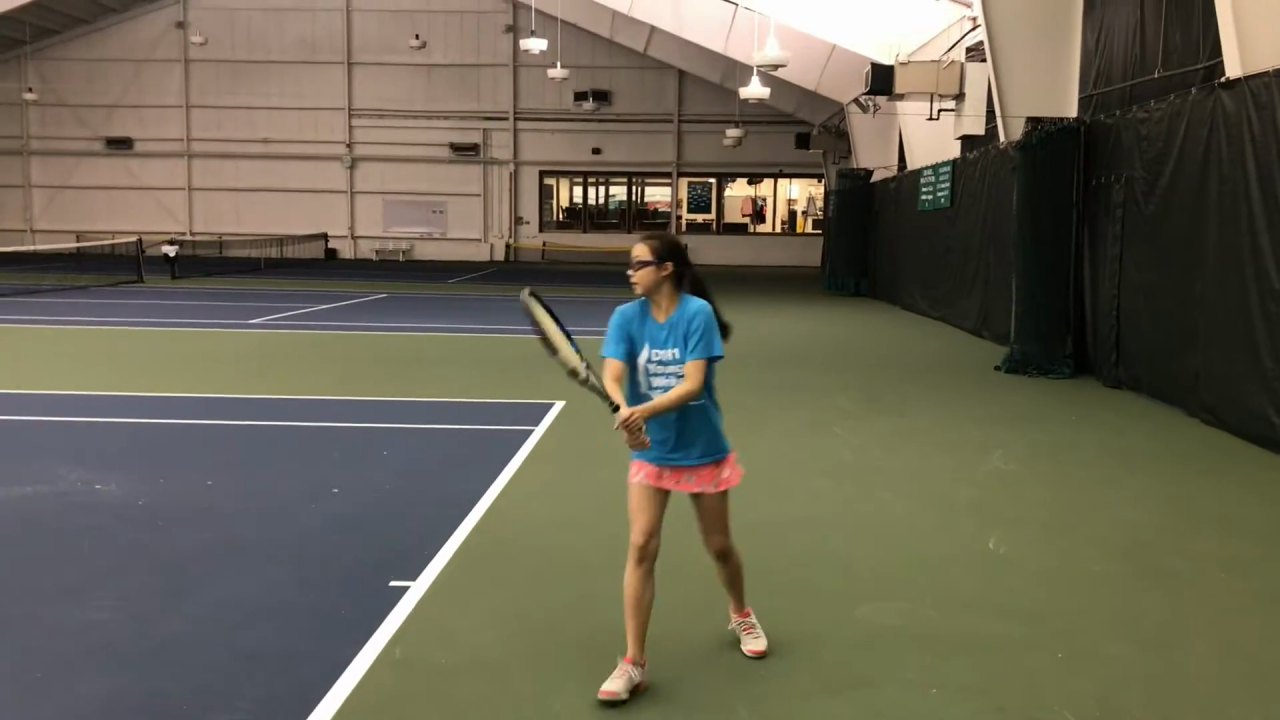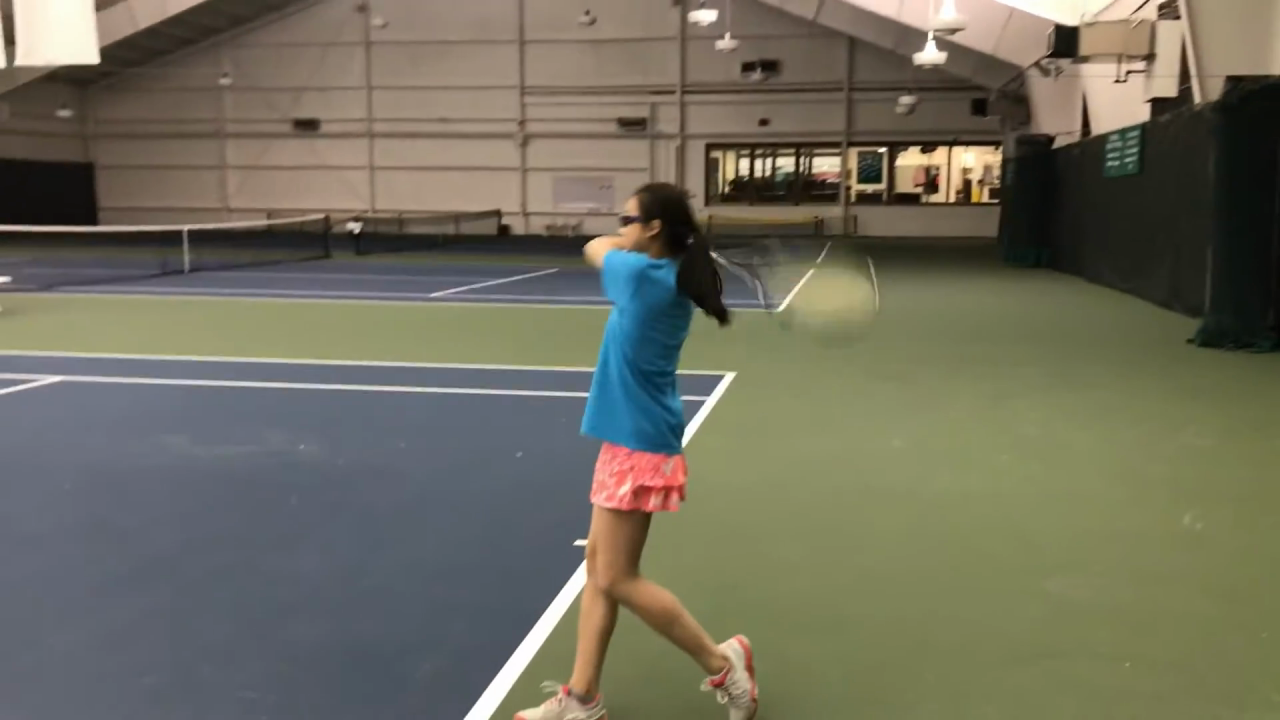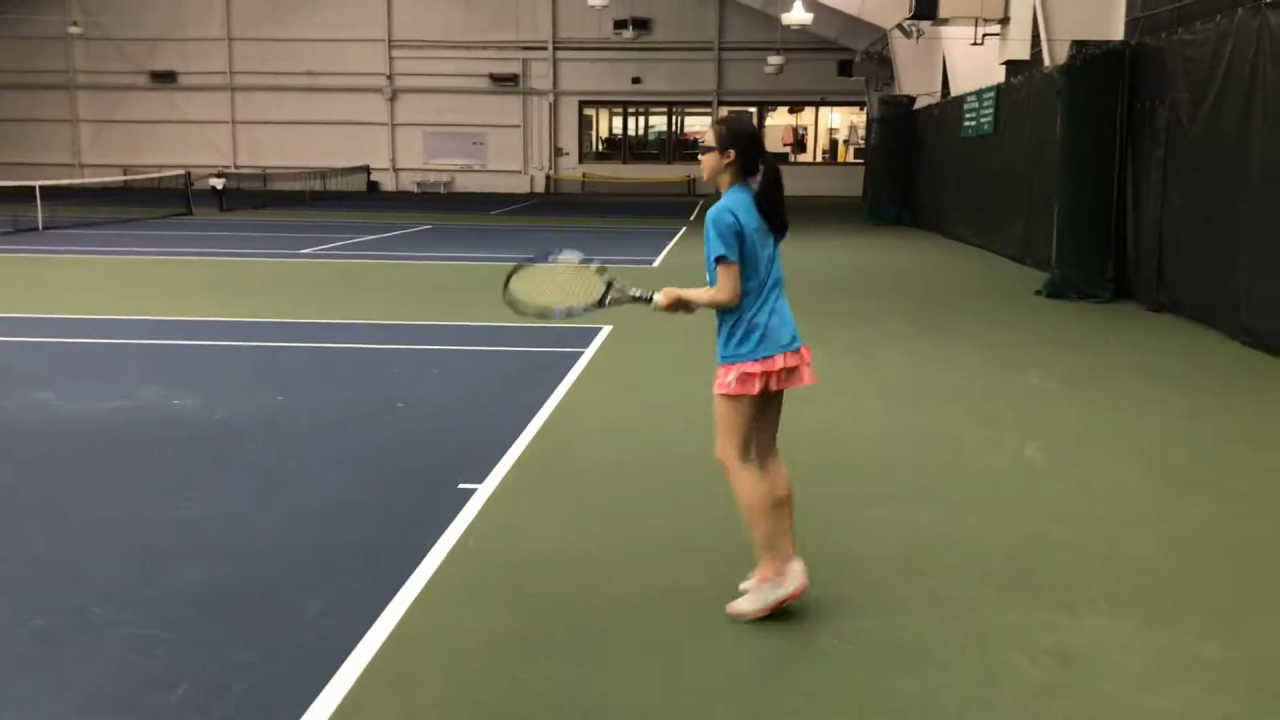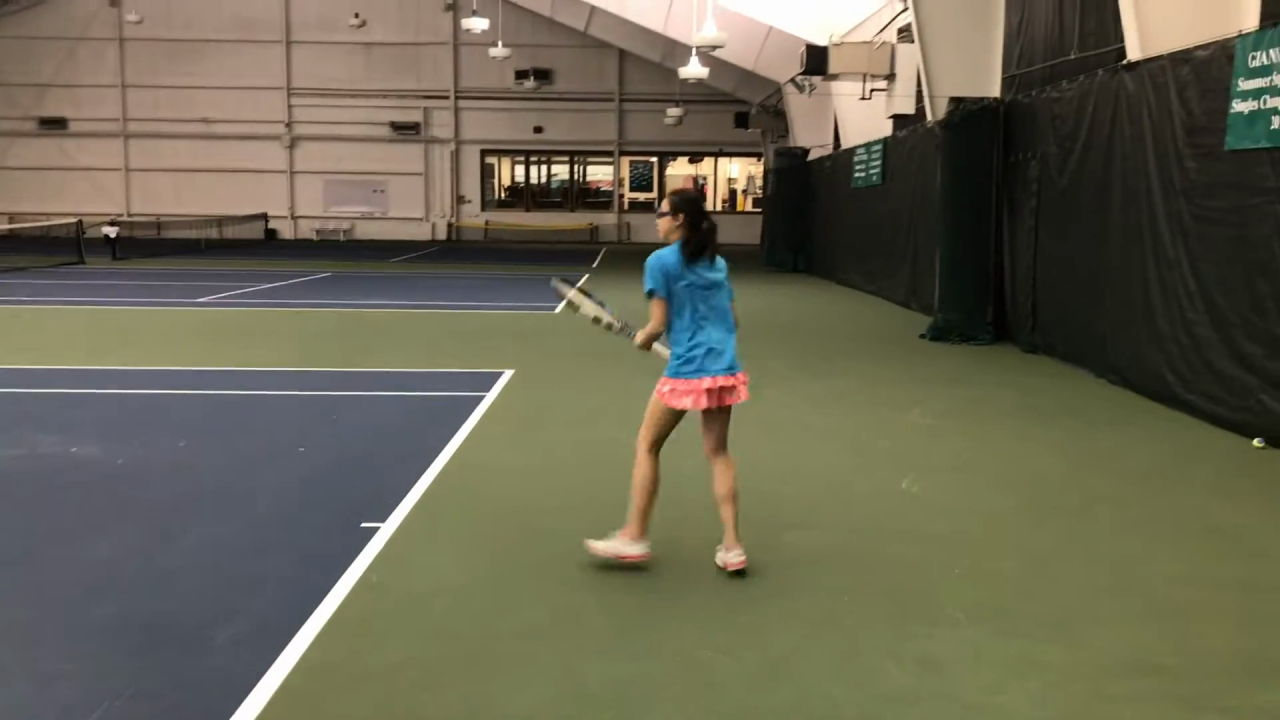
dt=1s
person 1, frame 1
left shoulder: (698, 313)
right shoulder: (626, 317)
left elbow: (694, 383)
right elbow: (612, 377)
left wrist: (647, 410)
right wrist: (624, 412)
left hip: (701, 451)
right hip: (649, 454)
left knee: (720, 548)
right knee: (641, 548)
left ankle: (741, 614)
right ankle: (633, 662)
person 1, frame 2
left shoulder: (639, 272)
right shoulder: (673, 283)
left elbow: (596, 249)
left wrist: (625, 241)
left hip: (638, 446)
right hip: (630, 441)
left knee: (618, 580)
right knee: (599, 566)
left ankle: (721, 661)
person 1, frame 3
left shoulder: (722, 214)
right shoulder: (761, 206)
left elbow: (728, 296)
left wrist: (681, 296)
right wrist: (694, 294)
left hip: (746, 352)
right hip: (778, 345)
left knee: (733, 457)
right knee: (764, 450)
left ankle: (777, 572)
right ankle: (785, 561)
person 1, frame 4
left shoulder: (660, 261)
right shoulder: (717, 262)
left elbow: (658, 324)
right elbow: (732, 319)
left wrist: (642, 339)
left hip: (687, 372)
right hip: (726, 370)
left knee: (646, 446)
right knee: (718, 452)
left ankle: (633, 539)
right ankle: (731, 546)
